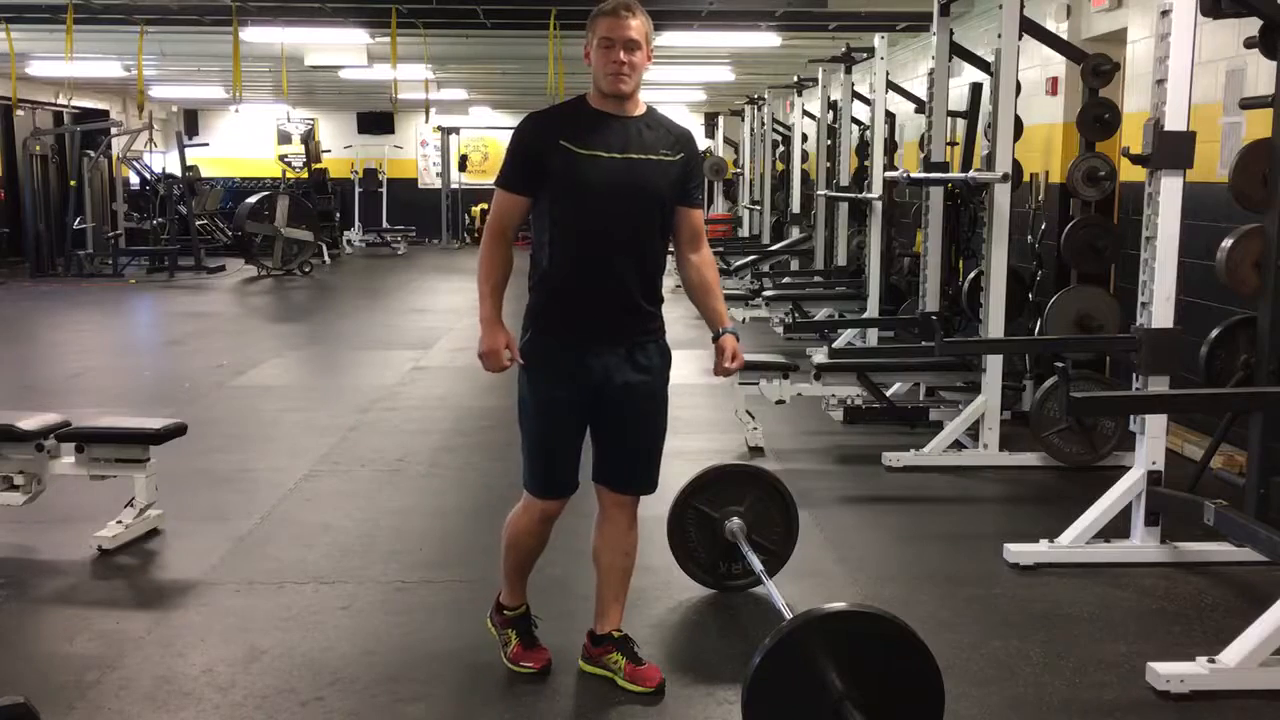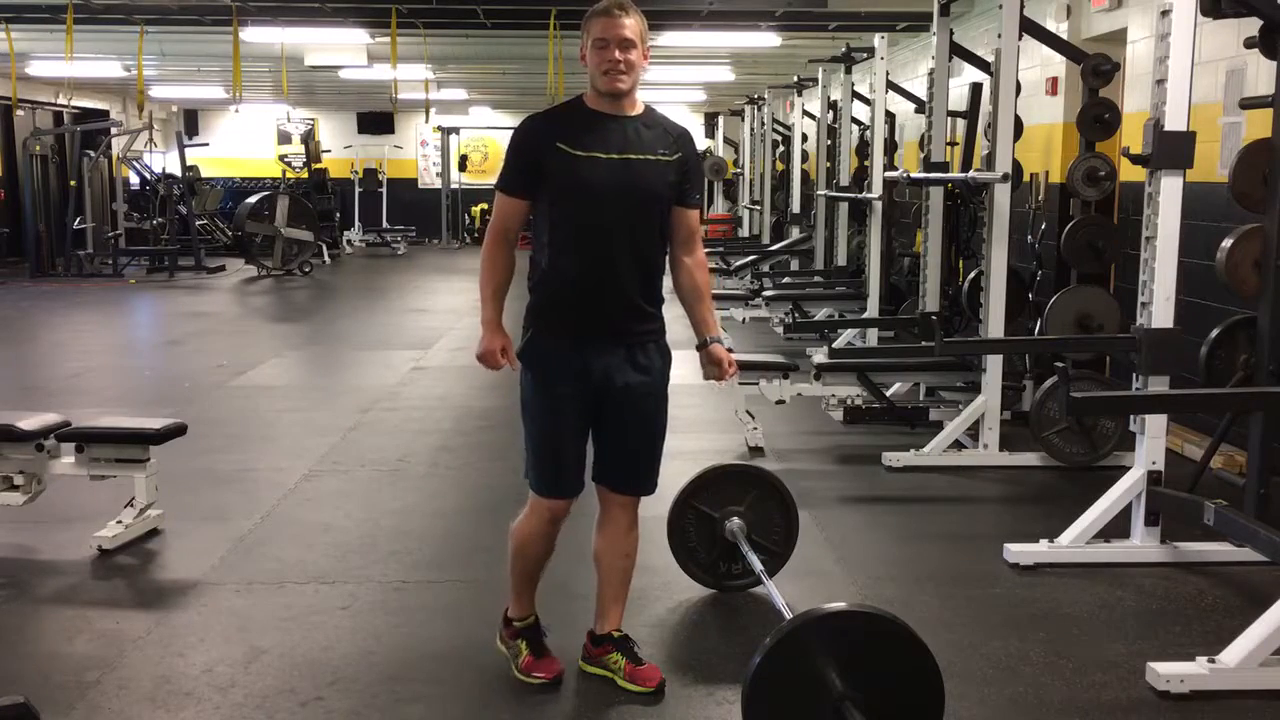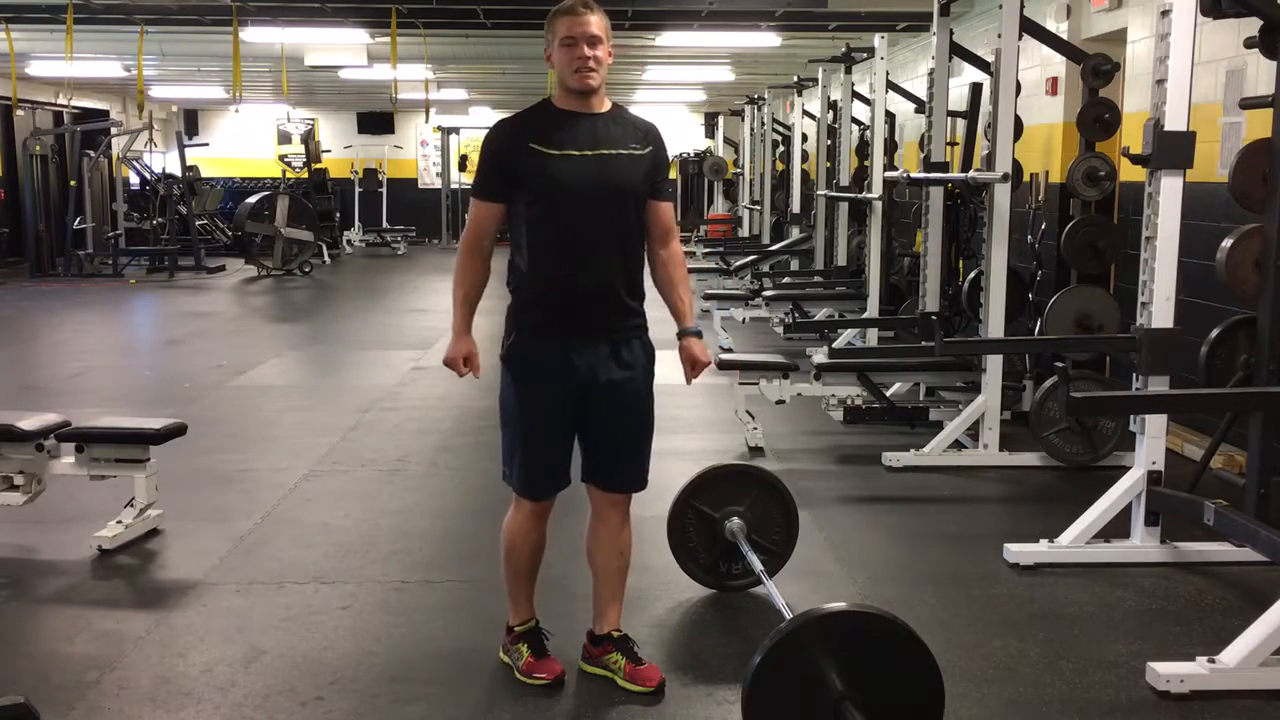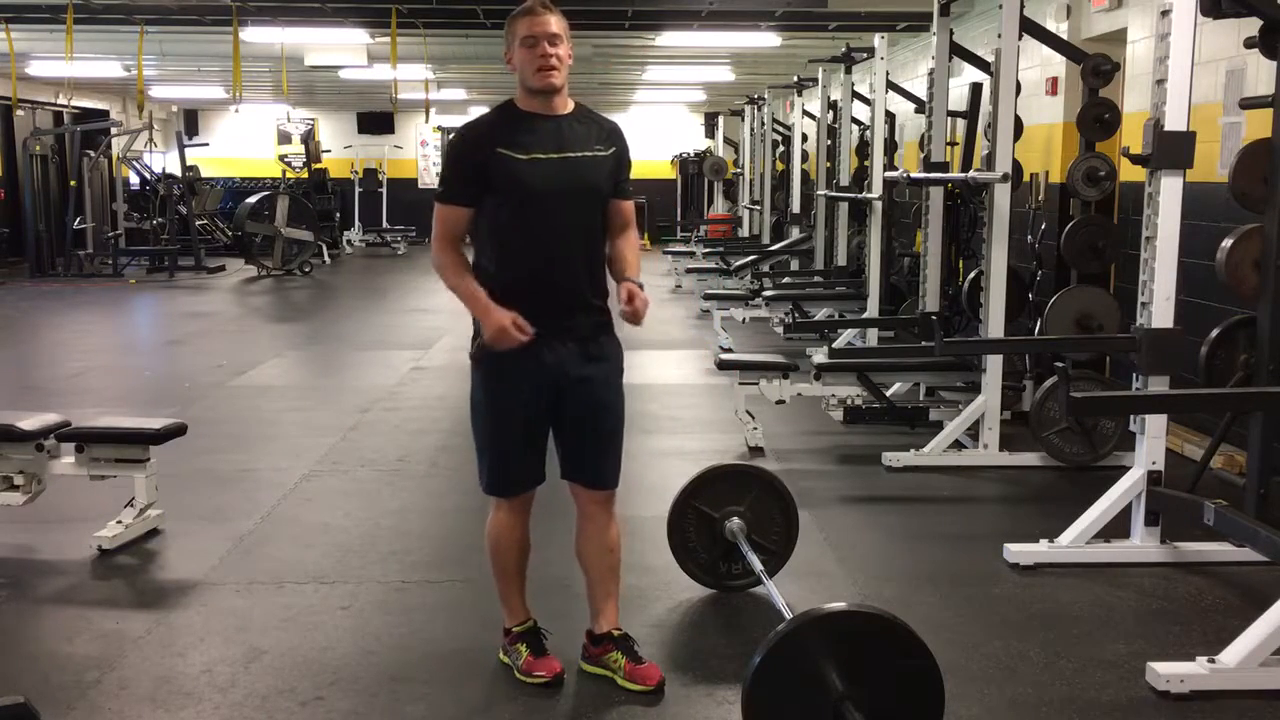
dt=0.4s
person 1, frame 1
left shoulder: (675, 144)
right shoulder: (545, 131)
left elbow: (692, 248)
right elbow: (499, 230)
left wrist: (722, 328)
right wrist: (490, 321)
left hip: (638, 352)
right hip: (555, 349)
left knee: (621, 498)
right knee: (545, 498)
left ankle: (605, 639)
right ankle: (510, 608)
person 1, frame 2
left shoulder: (674, 143)
right shoulder: (543, 133)
left elbow: (687, 251)
right elbow: (502, 234)
left wrist: (710, 337)
right wrist: (491, 323)
left hip: (639, 351)
right hip: (556, 348)
left knee: (622, 500)
right knee: (552, 499)
left ankle: (606, 640)
right ankle: (519, 622)
person 1, frame 3
left shoulder: (643, 138)
right shoulder: (515, 137)
left elbow: (664, 242)
right elbow: (477, 240)
left wrist: (688, 328)
right wrist: (461, 328)
left hip: (622, 348)
right hip: (538, 348)
left knee: (613, 498)
right knee: (533, 499)
left ankle: (606, 639)
right ankle: (521, 630)
person 1, frame 4
left shoulder: (605, 136)
right shoulder: (479, 140)
left elbow: (622, 228)
right elbow: (446, 244)
left wrist: (631, 281)
right wrist: (483, 308)
left hip: (590, 343)
right hip: (511, 346)
left knee: (598, 495)
right knee: (513, 496)
left ankle: (604, 638)
right ankle: (518, 631)
